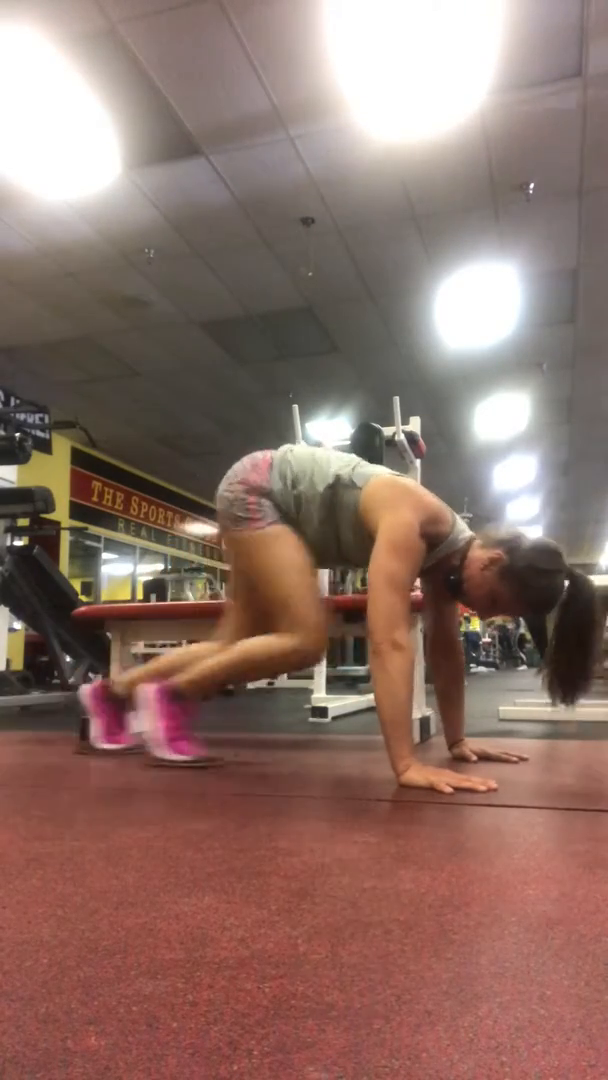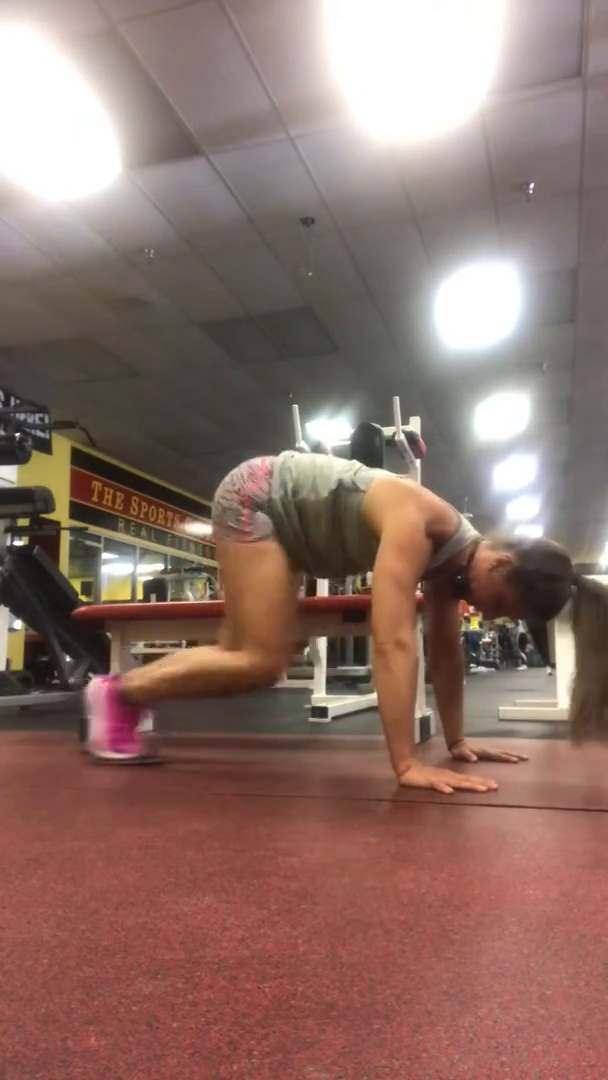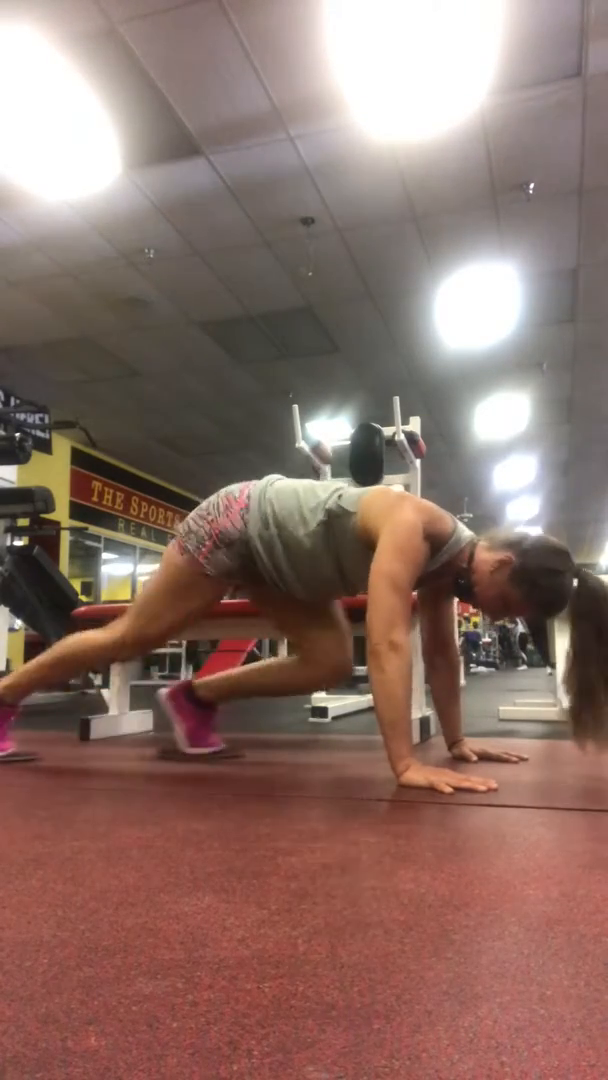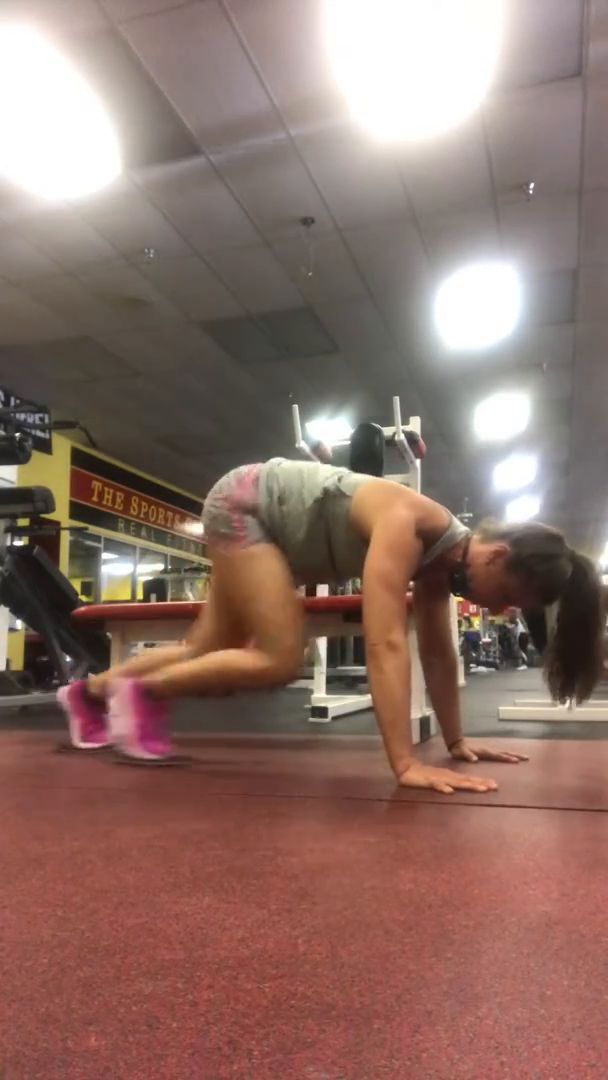
dt=0.3s
person 1, frame 1
left shoulder: (452, 552)
right shoulder: (410, 525)
left elbow: (445, 648)
right elbow: (389, 642)
left wrist: (458, 740)
right wrist: (406, 764)
left hip: (289, 511)
right hip: (255, 487)
left knee: (241, 643)
right knee: (306, 638)
left ankle: (112, 696)
right ankle: (168, 694)
person 1, frame 2
left shoulder: (458, 553)
right shoulder: (414, 525)
left elbow: (445, 647)
right elbow: (394, 642)
left wrist: (457, 741)
right wrist: (407, 765)
left hip: (287, 519)
right hip: (254, 495)
left knee: (242, 653)
right knee: (258, 663)
left ankle: (121, 689)
right ankle: (122, 696)
person 1, frame 3
left shoulder: (445, 560)
right shoulder: (412, 530)
left elbow: (441, 652)
right elbow: (388, 646)
left wrist: (457, 743)
right wrist: (406, 766)
left hip: (273, 547)
right hip: (234, 525)
left knee: (331, 665)
right knee: (128, 638)
left ankle: (196, 697)
person 1, frame 4
left shoulder: (443, 556)
right shoulder: (405, 525)
left elbow: (437, 648)
right elbow: (386, 643)
left wrist: (456, 741)
right wrist: (406, 764)
left hip: (273, 525)
right hip: (244, 502)
left knee: (207, 652)
right knee: (280, 661)
left ankle: (93, 693)
right ankle: (141, 690)
